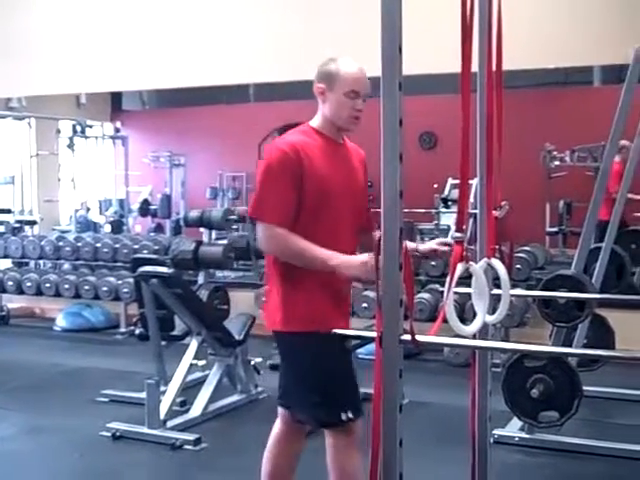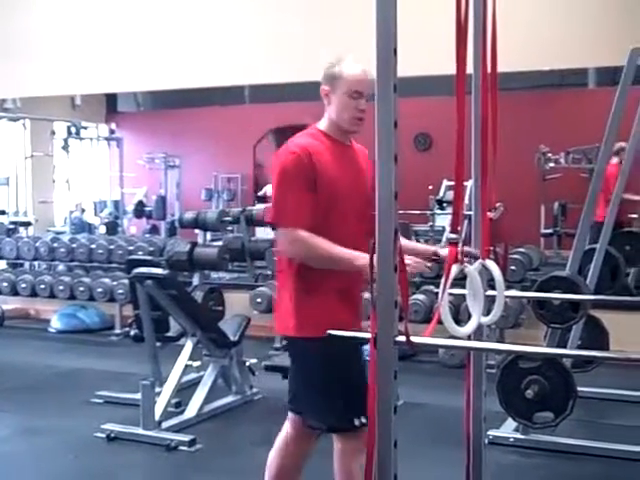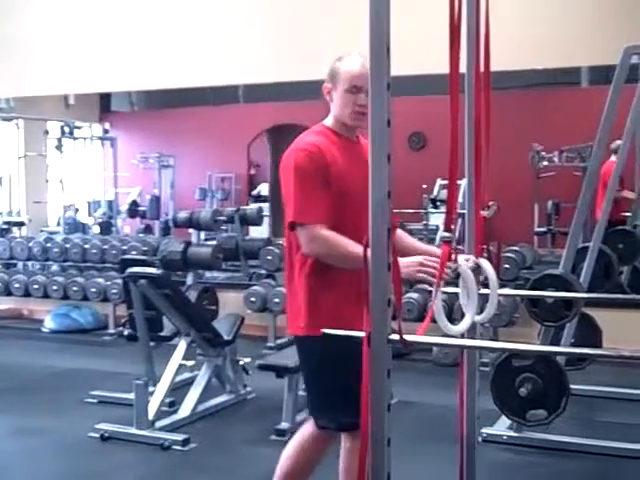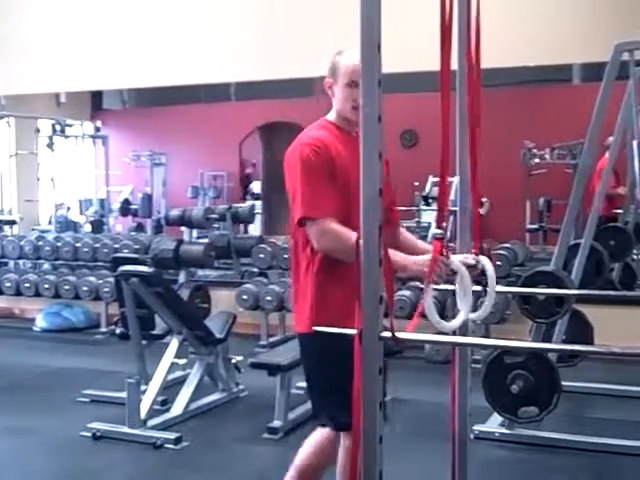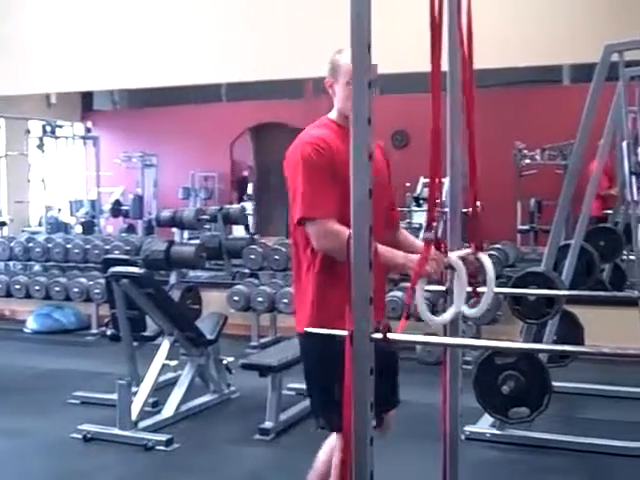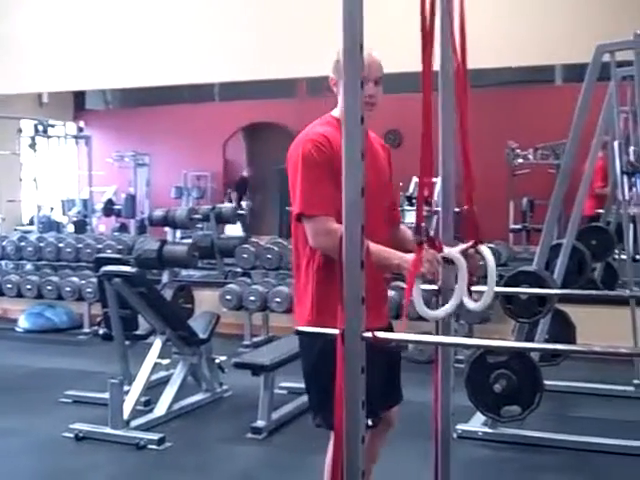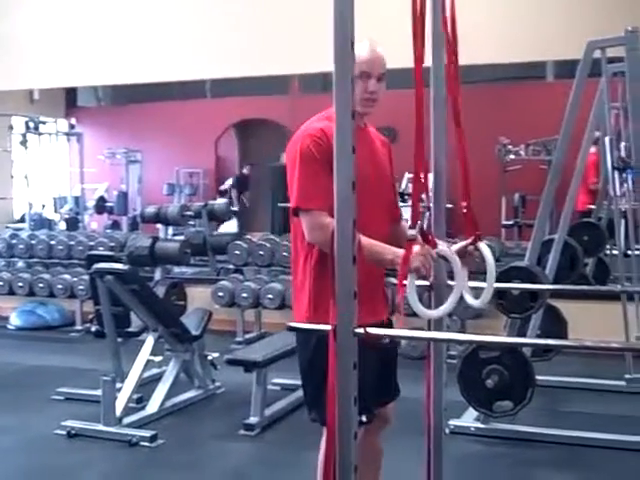
dt=0.1s
person 1, frame 1
left shoulder: (354, 157)
right shoulder: (287, 152)
left elbow: (363, 232)
right elbow: (269, 236)
left wrist: (413, 249)
right wrist: (342, 264)
left hip: (326, 312)
right hip: (303, 314)
left knee: (294, 419)
right knee: (343, 426)
person 1, frame 2
left shoulder: (364, 158)
right shoulder: (297, 155)
left elbow: (374, 234)
right elbow: (292, 241)
left wrist: (428, 253)
right wrist: (372, 264)
left hip: (339, 314)
right hip: (316, 318)
left knee: (304, 424)
right knee: (353, 430)
person 1, frame 3
left shoulder: (370, 155)
right shoulder: (307, 153)
right elbow: (313, 240)
left wrist: (434, 253)
right wrist: (393, 266)
left hip: (352, 312)
right hip: (327, 316)
left knee: (326, 425)
right knee: (357, 429)
person 1, frame 4
right shoulder: (311, 148)
left elbow: (388, 228)
right elbow: (324, 235)
left wrist: (435, 255)
right wrist: (402, 263)
left hip: (362, 311)
right hip: (331, 314)
left knee: (342, 425)
right knee: (358, 427)
person 1, frame 5
left shoulder: (374, 151)
right shoulder: (312, 147)
right elbow: (324, 235)
left wrist: (434, 253)
right wrist: (402, 262)
left hip: (366, 311)
right hip: (330, 315)
left knee: (378, 420)
person 1, frame 6
left shoulder: (378, 146)
right shoulder: (314, 144)
right elbow: (322, 234)
left wrist: (434, 251)
right wrist: (401, 262)
left hip: (374, 311)
right hip: (332, 315)
left knee: (381, 418)
person 1, frame 7
left shoulder: (379, 143)
right shoulder: (313, 139)
right elbow: (317, 228)
left wrist: (433, 248)
right wrist: (394, 257)
left hip: (373, 307)
right hip: (329, 310)
left knee: (377, 415)
